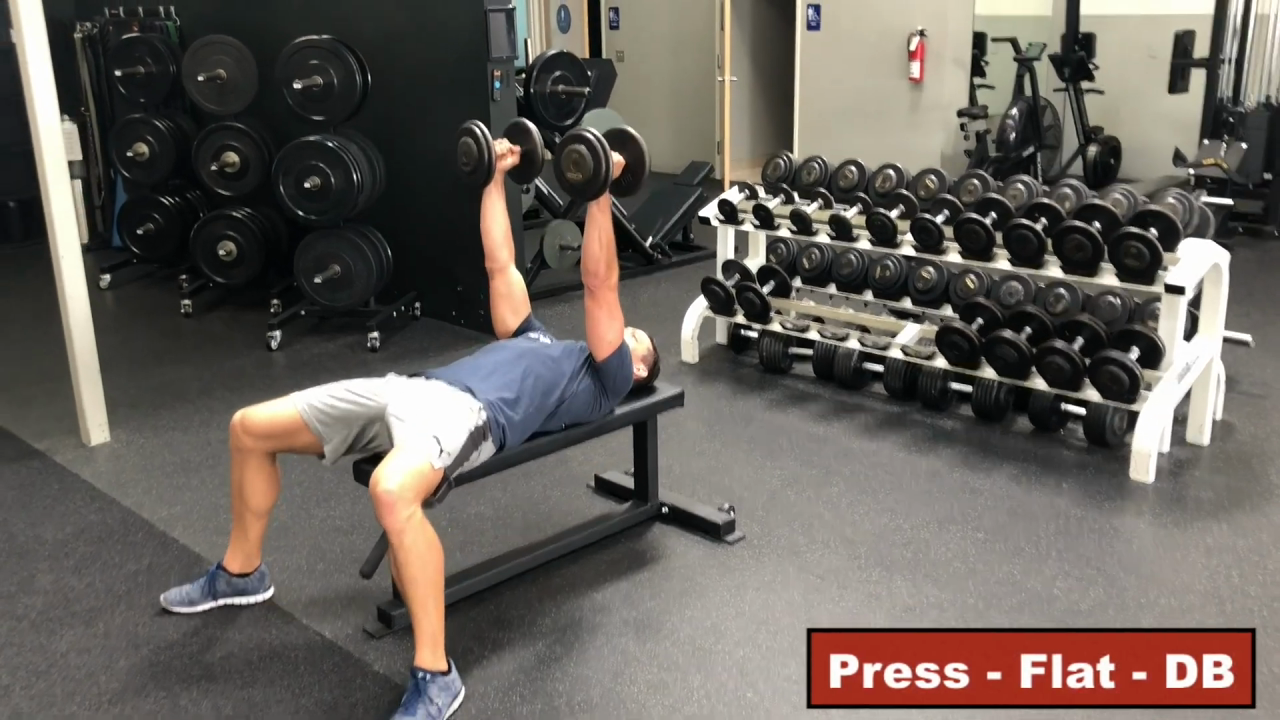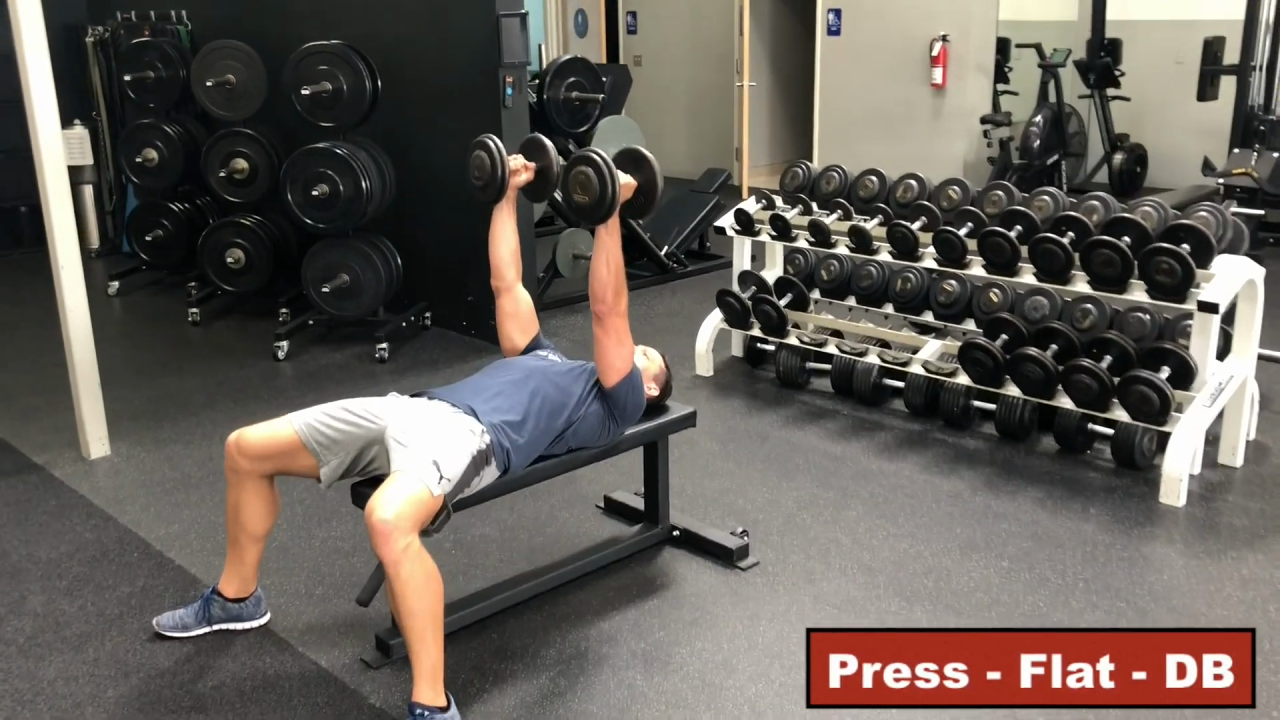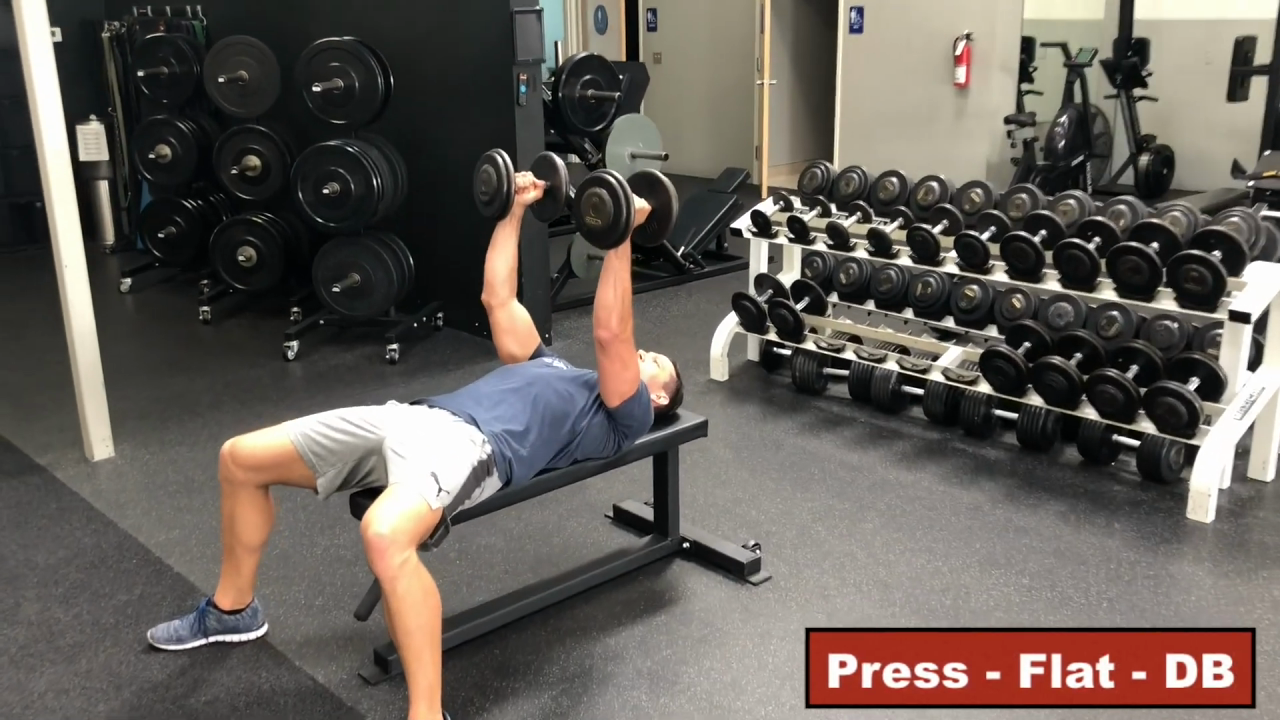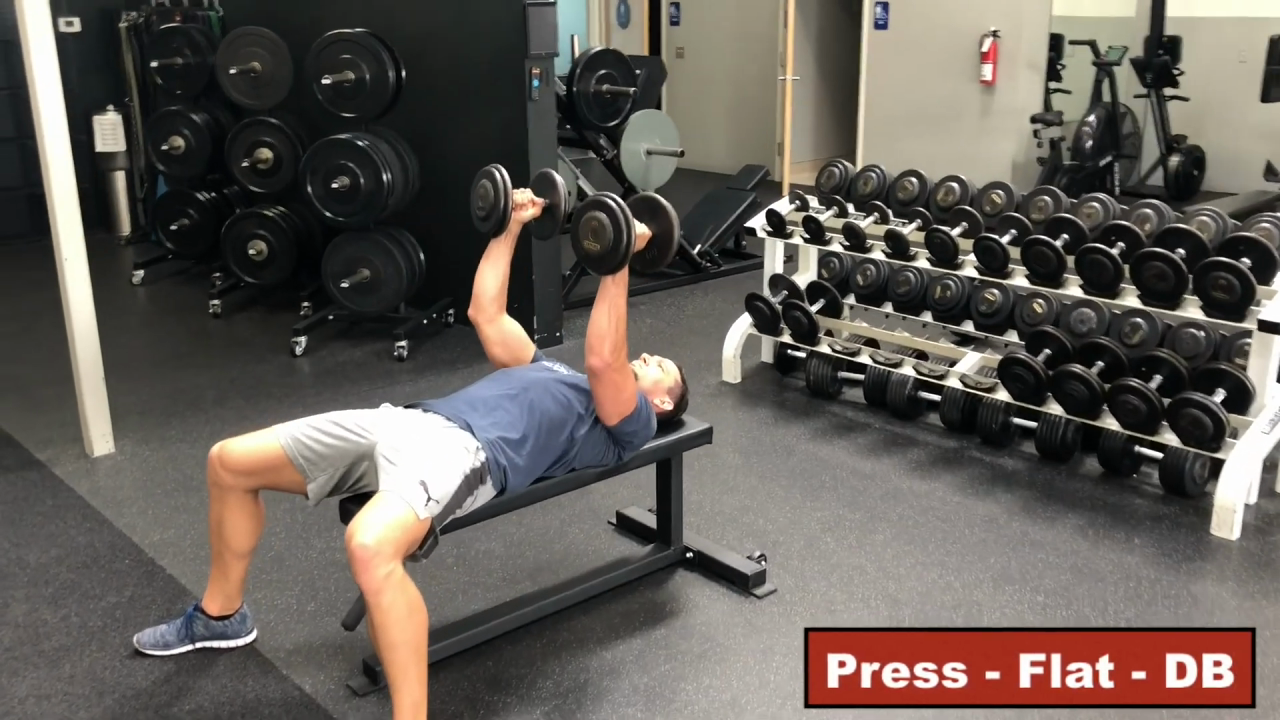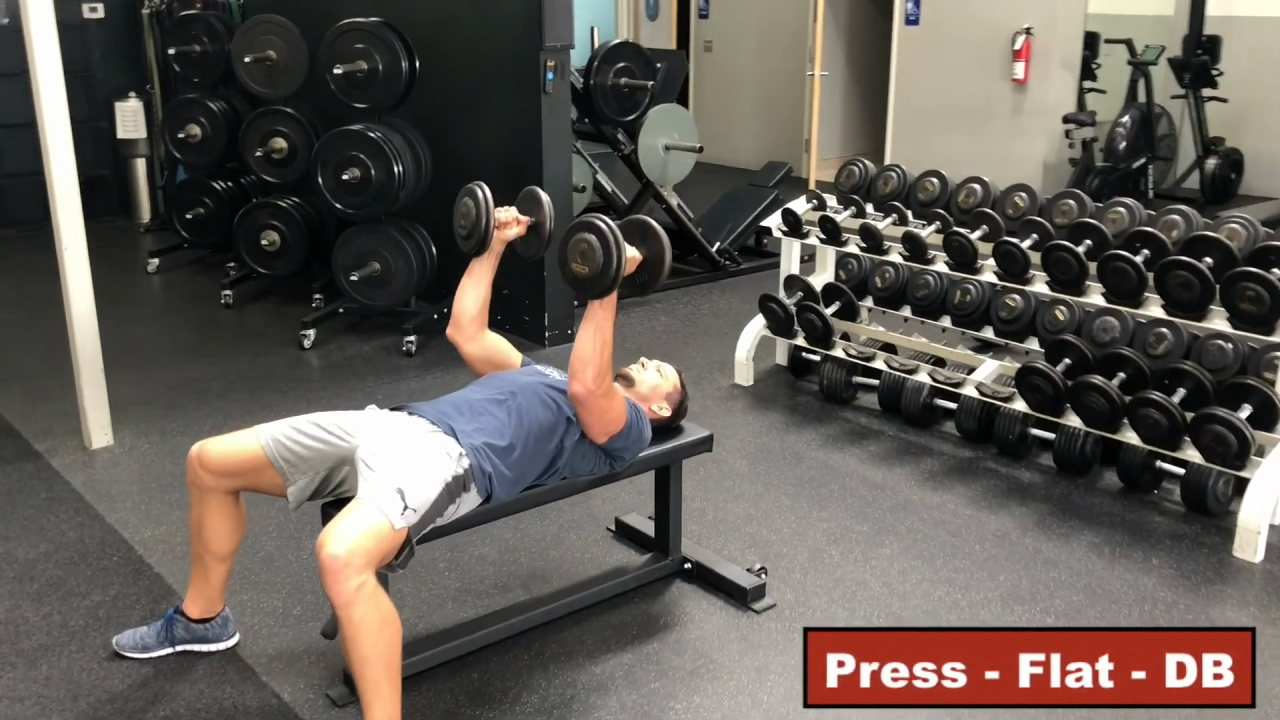
dt=0.3s
person 1, frame 1
left shoulder: (606, 380)
right shoulder: (535, 339)
left elbow: (599, 285)
right elbow: (500, 264)
left wrist: (599, 195)
right wrist: (496, 177)
left hip: (468, 411)
right hip: (410, 388)
left knee: (393, 493)
right knee: (249, 427)
right ankle: (241, 572)
person 1, frame 2
left shoulder: (617, 402)
right shoulder: (547, 361)
left elbow: (607, 311)
right elbow: (506, 283)
left wrist: (609, 215)
right wrist: (509, 194)
left hip: (472, 435)
right hip: (410, 408)
left knee: (389, 521)
right knee: (244, 450)
right ankle: (236, 597)
person 1, frame 3
left shoulder: (627, 416)
right shoulder: (553, 367)
left elbow: (610, 333)
right elbow: (499, 299)
left wrist: (621, 241)
right wrist: (515, 211)
left hip: (472, 444)
right hip: (411, 416)
left knee: (386, 537)
right knee: (239, 458)
right ankle: (233, 609)
person 1, frame 4
left shoulder: (630, 421)
right shoulder: (555, 371)
left elbow: (603, 361)
right elbow: (485, 313)
left wrist: (618, 263)
right wrist: (511, 228)
left hip: (467, 452)
right hip: (407, 420)
left knee: (371, 546)
right knee: (228, 461)
right ankle: (221, 614)
person 1, frame 5
left shoulder: (626, 429)
right shoulder: (549, 377)
left elbow: (586, 386)
right elbow: (466, 331)
left wrist: (607, 288)
right wrist: (494, 245)
left hip: (450, 457)
right hip: (392, 423)
left knee: (342, 558)
right knee: (208, 462)
right ankle: (202, 617)
